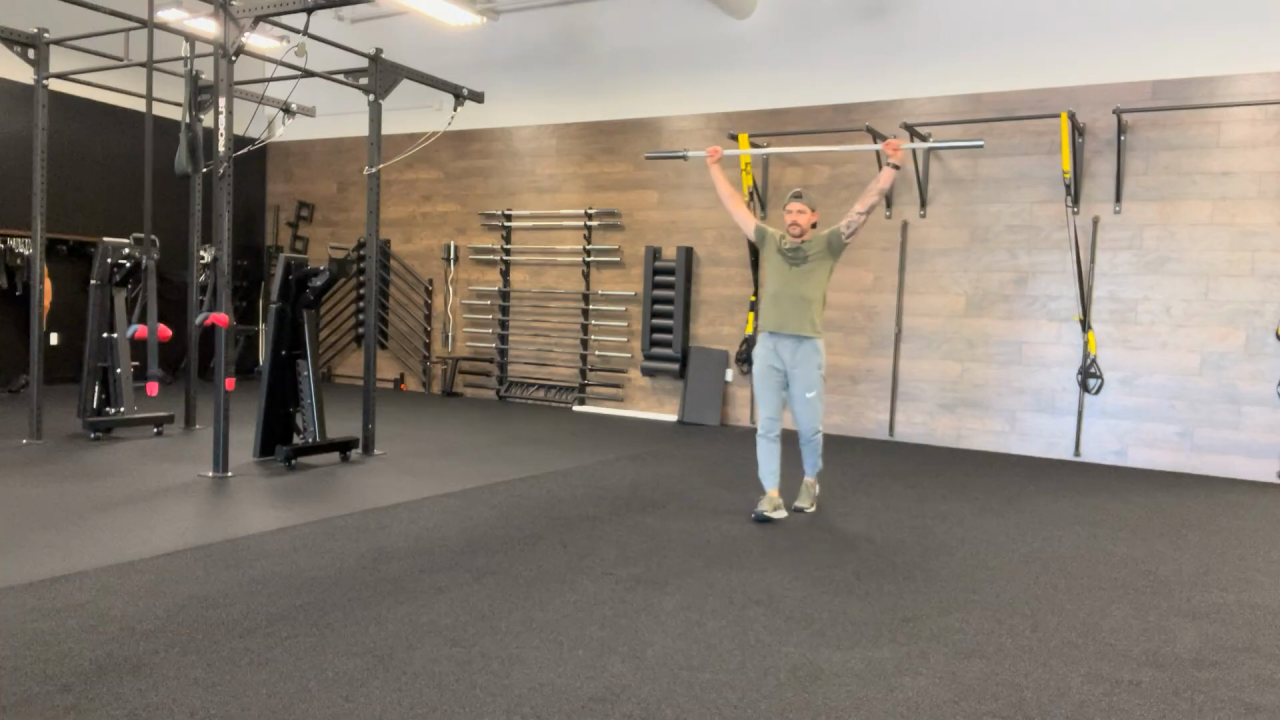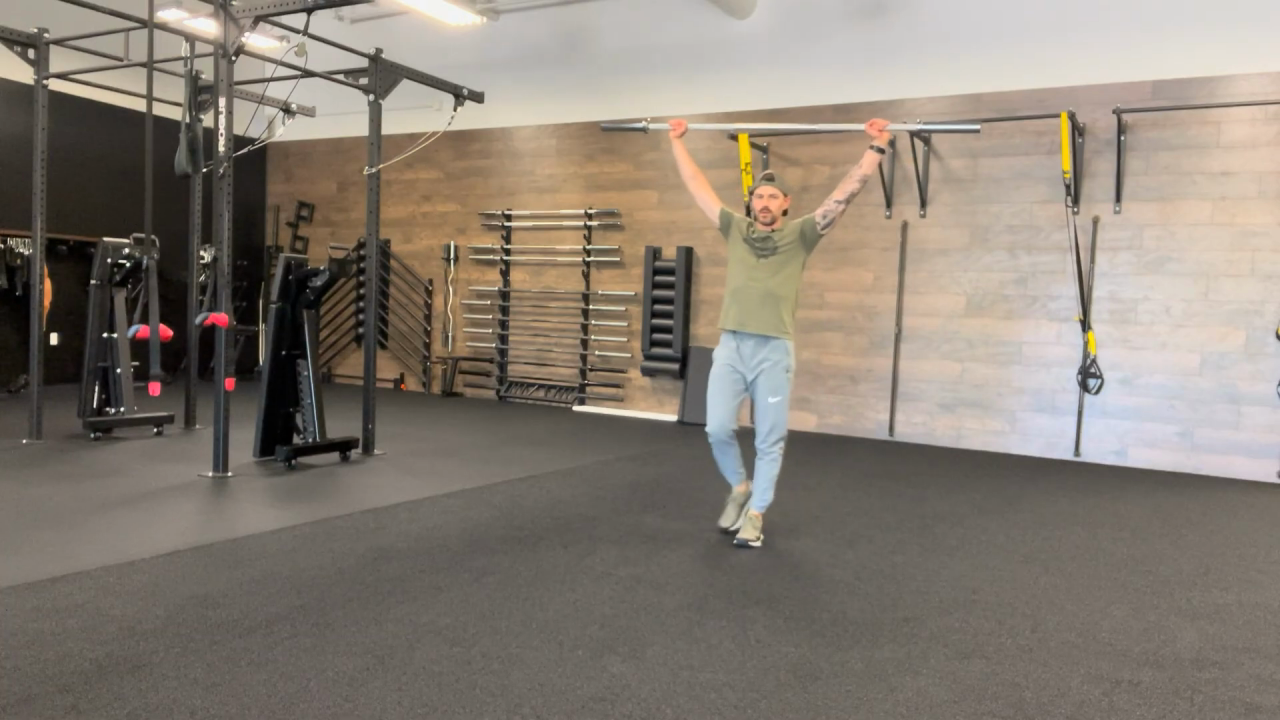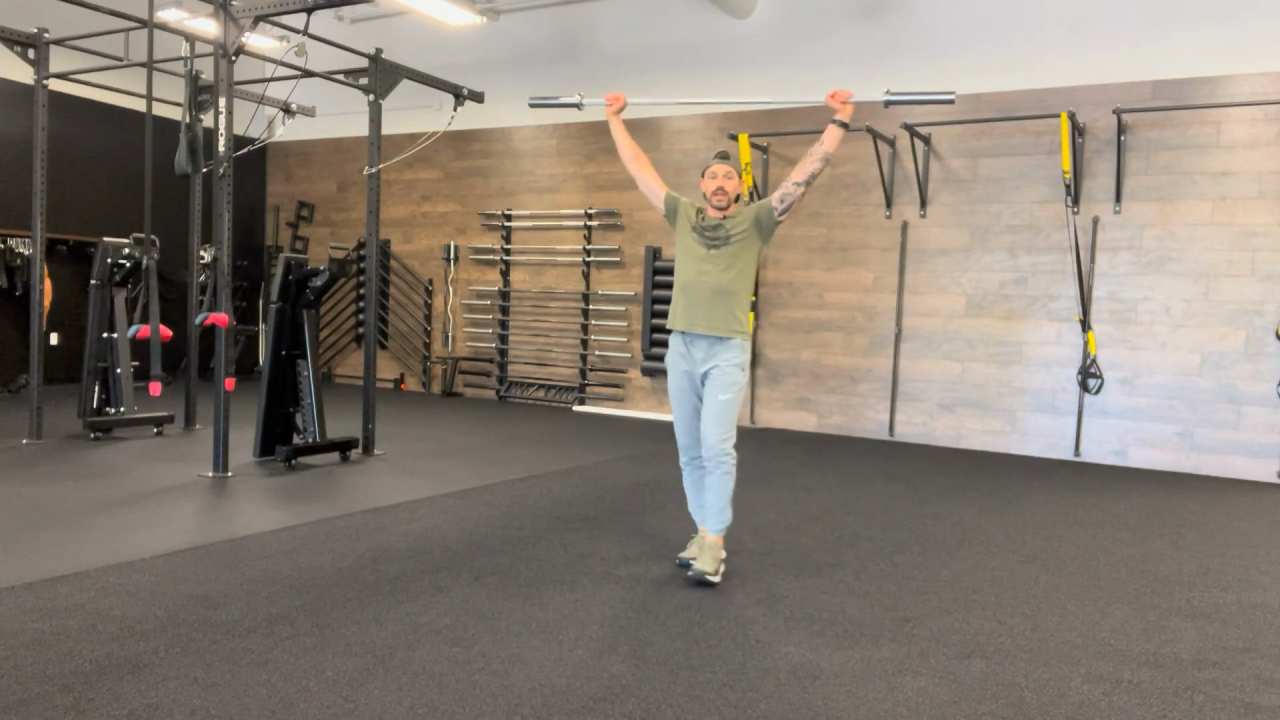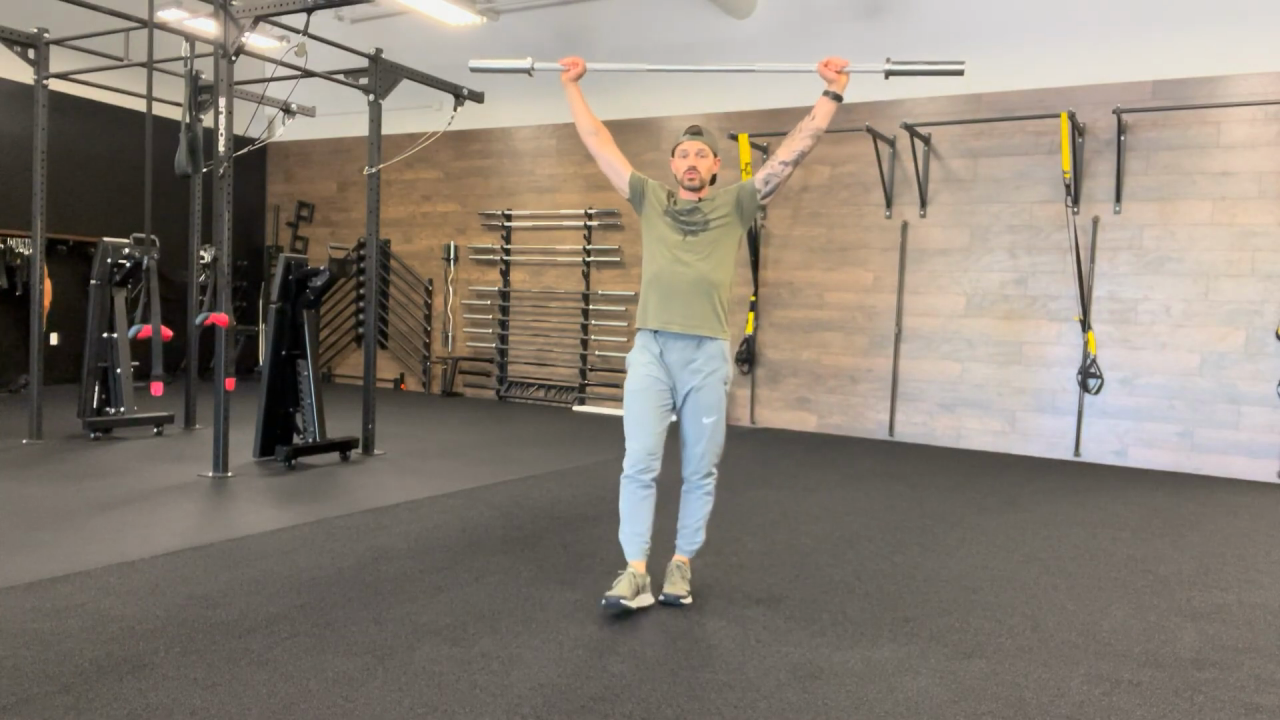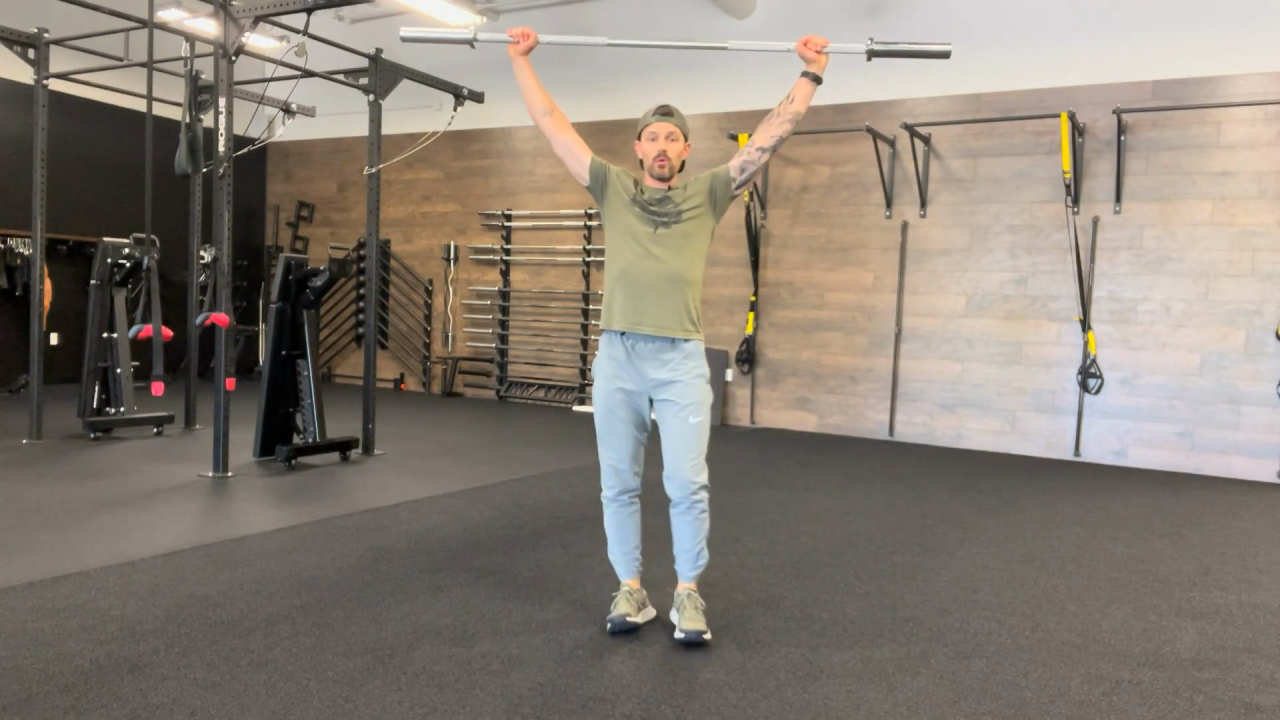
dt=1s
person 1, frame 1
left shoulder: (828, 244)
right shoulder: (769, 240)
left elbow: (866, 205)
right elbow: (734, 204)
left wrist: (892, 164)
right wrist: (715, 166)
left hip: (806, 346)
right hip: (768, 345)
left knee: (808, 427)
right knee: (767, 425)
left ankle: (811, 480)
right ankle: (772, 496)
person 1, frame 2
left shoulder: (800, 234)
right shoulder: (735, 228)
left elbow: (846, 192)
right elbow: (696, 185)
left wrist: (877, 146)
right wrist: (677, 141)
left hip: (773, 349)
right hip: (729, 344)
left knee: (768, 440)
right knee: (717, 428)
left ankle: (755, 515)
right ankle: (741, 488)
person 1, frame 3
left shoulder: (755, 220)
right shoulder: (682, 215)
left elbow: (805, 173)
right elbow: (639, 168)
left wrist: (839, 121)
right wrist: (615, 118)
left hip: (727, 349)
right hip: (681, 347)
left knee: (716, 445)
right knee: (691, 451)
left ankle: (714, 542)
right ankle: (704, 533)
person 1, frame 4
left shoulder: (736, 204)
right shoulder: (649, 198)
left elbow: (794, 150)
right elbow: (598, 143)
left wrist: (833, 92)
right wrist: (572, 86)
left hip: (706, 353)
right hip: (650, 349)
left knee: (700, 471)
right knee: (639, 463)
left ankle: (681, 563)
right ankle: (636, 572)
person 1, frame 5
left shoulder: (708, 193)
right shoulder: (612, 187)
left elbow: (770, 136)
right elbow: (553, 125)
left wrist: (811, 73)
right wrist: (521, 59)
left hip: (681, 356)
right hip: (617, 354)
left knee: (688, 481)
right knee: (620, 484)
left ankle: (688, 591)
right ankle: (631, 588)
